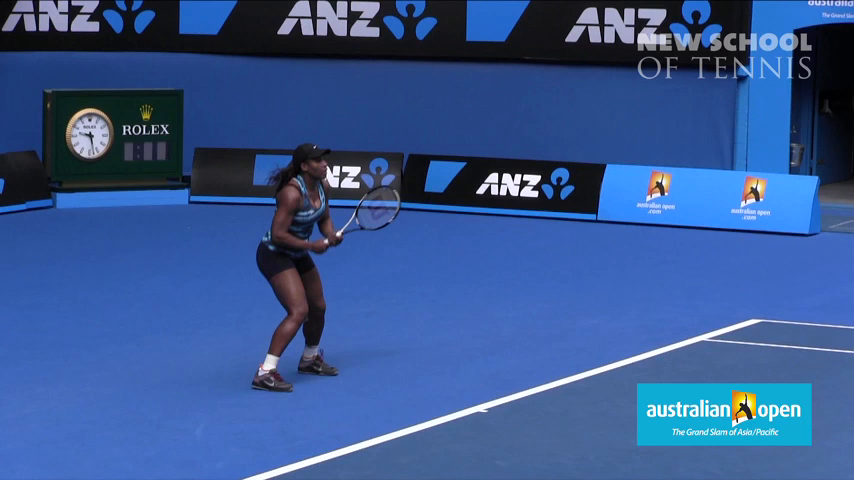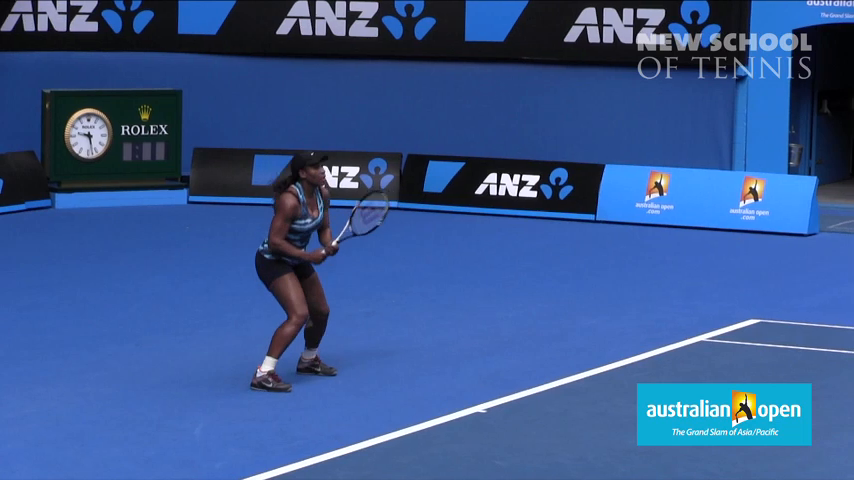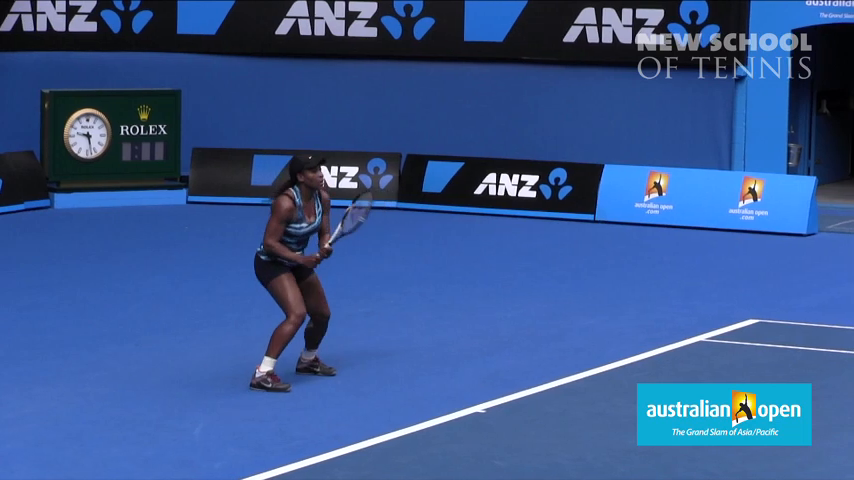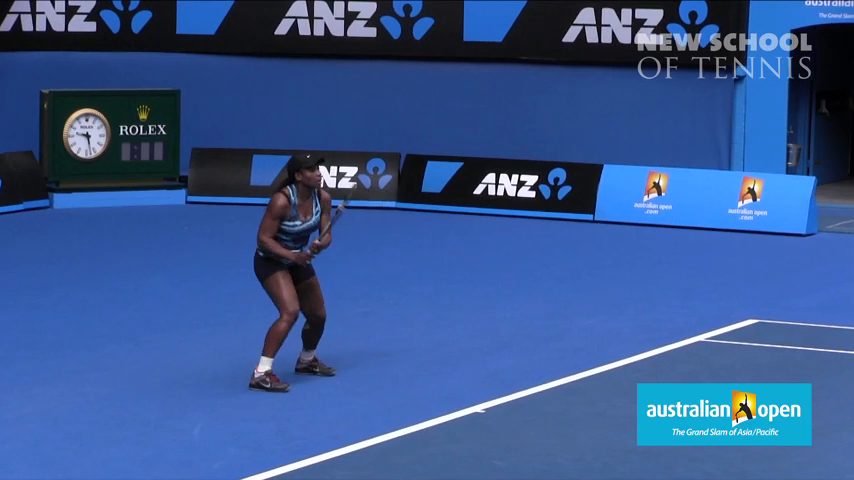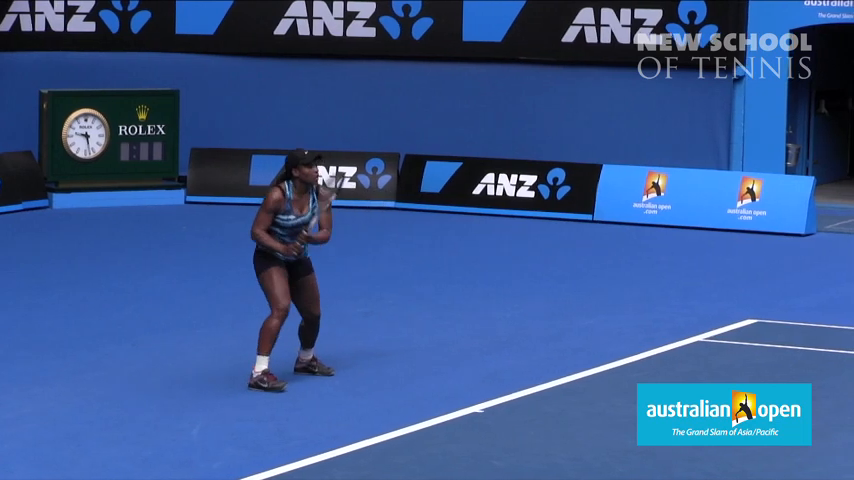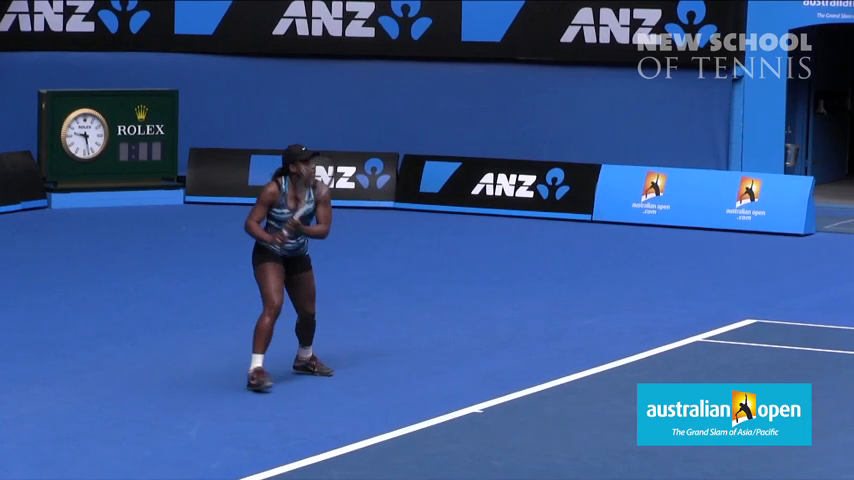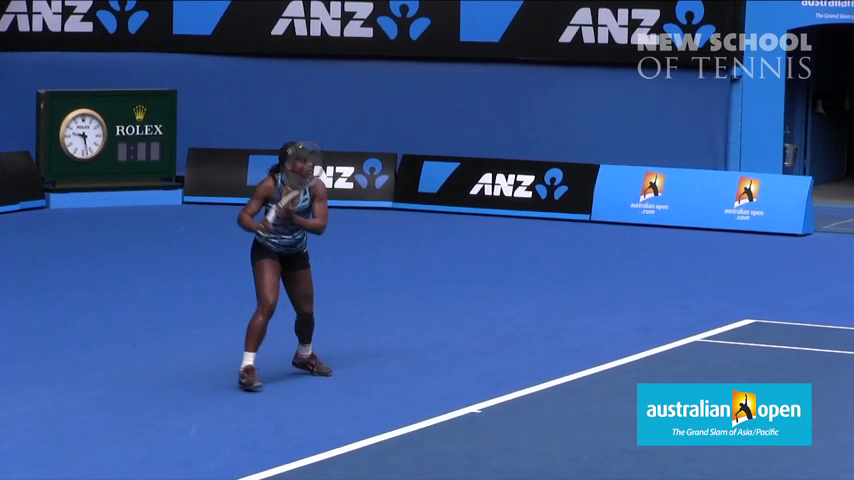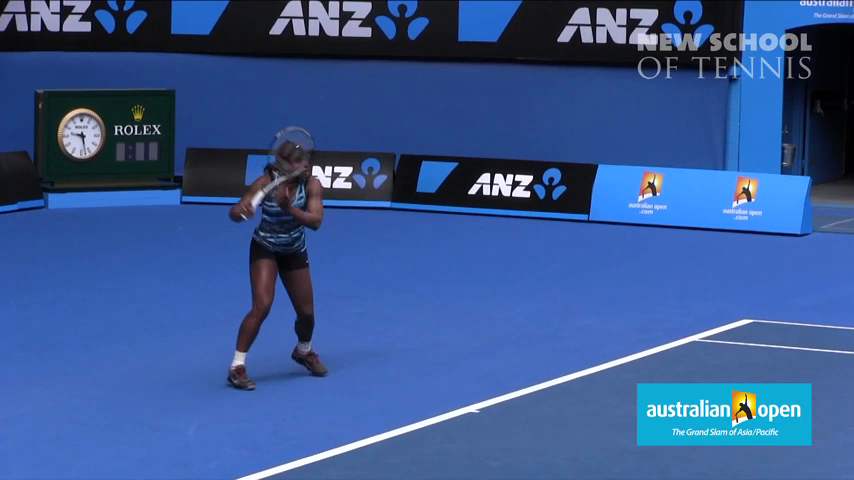
dt=0.4s
person 1, frame 1
left shoulder: (322, 186)
right shoulder: (292, 193)
left elbow: (324, 219)
right elbow: (277, 234)
left wrist: (331, 236)
right wrist: (311, 246)
left hip: (298, 255)
right hip: (274, 254)
left knee: (318, 308)
right knee: (299, 312)
left ankle: (310, 359)
right ankle: (265, 373)
person 1, frame 2
left shoulder: (322, 194)
right shoulder: (290, 200)
left elbow: (324, 227)
right elbow: (274, 241)
left wrist: (328, 244)
right wrist: (308, 256)
left hip: (298, 260)
right hip: (273, 261)
left knee: (321, 312)
right knee: (299, 315)
left ankle: (308, 360)
right ankle: (263, 374)
person 1, frame 3
left shoulder: (323, 198)
right shoulder: (286, 203)
left elbow: (325, 233)
right elbow: (269, 242)
left wrist: (326, 248)
right wrist: (301, 259)
left hip: (299, 261)
right hip: (272, 262)
left knee: (322, 314)
right knee: (296, 314)
left ankle: (308, 360)
right ankle: (263, 374)
person 1, frame 4
left shoulder: (323, 198)
right shoulder: (282, 201)
left elbow: (327, 235)
right elbow: (263, 238)
left wrist: (319, 246)
right wrist: (291, 255)
left hip: (299, 262)
right hip: (272, 261)
left knee: (318, 316)
right knee: (289, 312)
left ankle: (307, 360)
right ankle: (261, 373)
person 1, frame 5
left shoulder: (320, 195)
right shoulder: (277, 195)
left elbow: (326, 233)
right elbow: (257, 231)
left wrist: (309, 238)
right wrist: (281, 247)
left hip: (299, 260)
right hip: (270, 258)
left knee: (313, 314)
right knee: (281, 308)
left ankle: (305, 359)
right ankle: (260, 372)
person 1, frame 6
left shoulder: (320, 191)
right shoulder: (274, 190)
left elbow: (324, 230)
right elbow: (251, 223)
left wrist: (301, 228)
right wrist: (269, 237)
left hip: (298, 256)
right hip: (269, 254)
left knee: (307, 312)
right knee: (273, 306)
left ankle: (304, 358)
right ankle: (256, 368)
person 1, frame 7
left shoulder: (316, 187)
right shoulder: (270, 186)
left elbow: (321, 226)
right elbow: (243, 217)
left wrist: (294, 219)
right wrist: (255, 225)
left hip: (296, 252)
right hip: (267, 250)
left knee: (306, 311)
right knee: (267, 306)
left ankle: (304, 356)
right ankle: (246, 366)
person 1, frame 8
left shoulder: (311, 185)
right shoulder: (266, 182)
left elbow: (316, 221)
right elbow: (234, 213)
left wrist: (290, 208)
right wrist: (241, 211)
left hip: (294, 251)
right hip: (265, 248)
left knee: (306, 312)
right knee: (261, 307)
left ankle: (304, 352)
right ankle: (236, 367)
